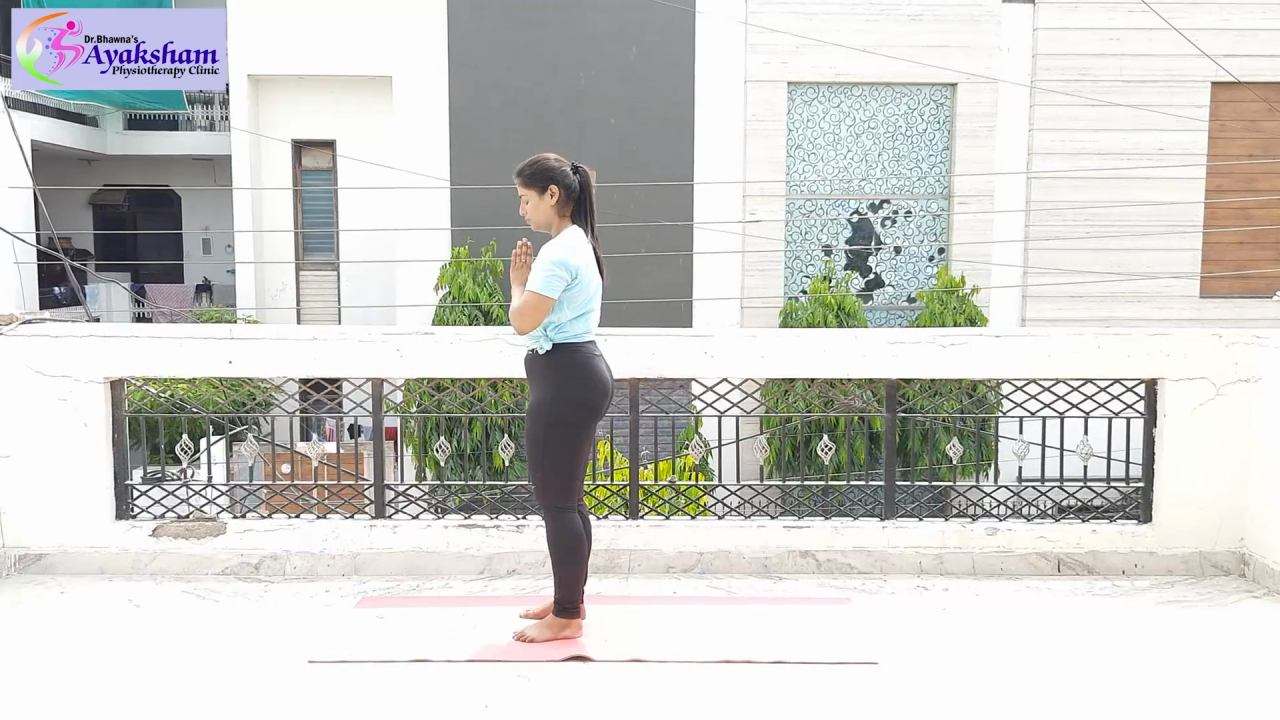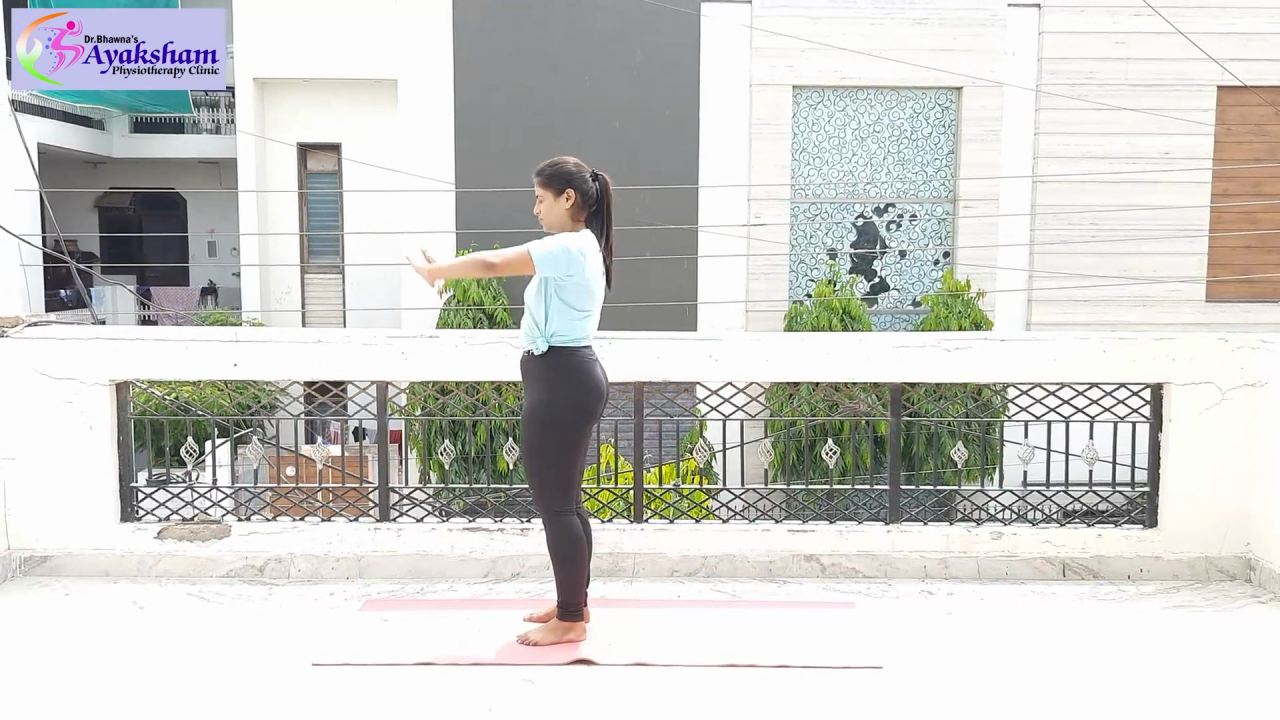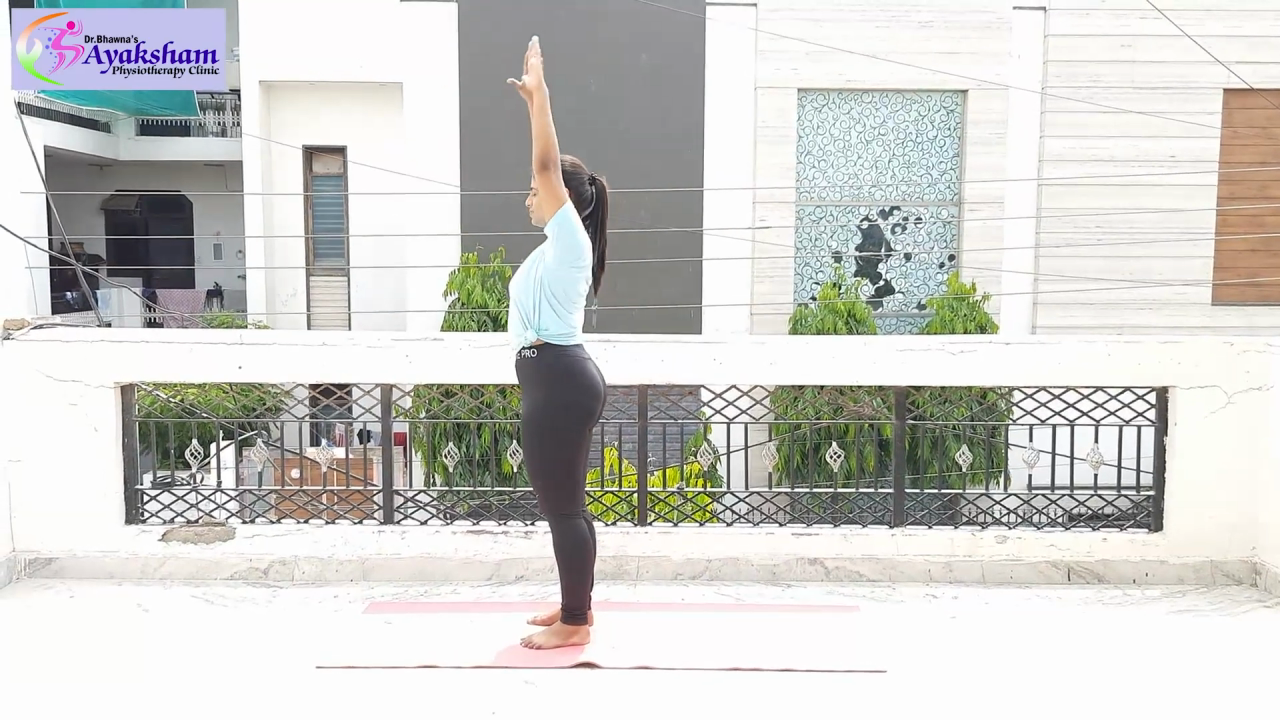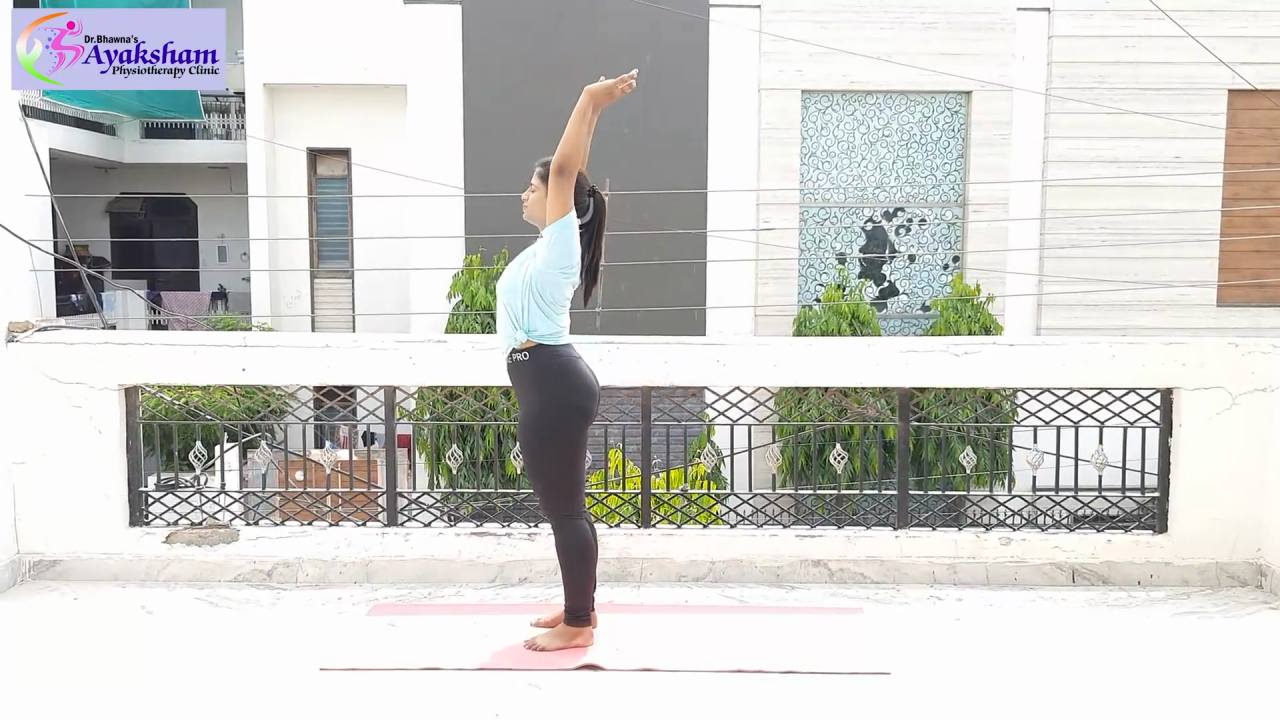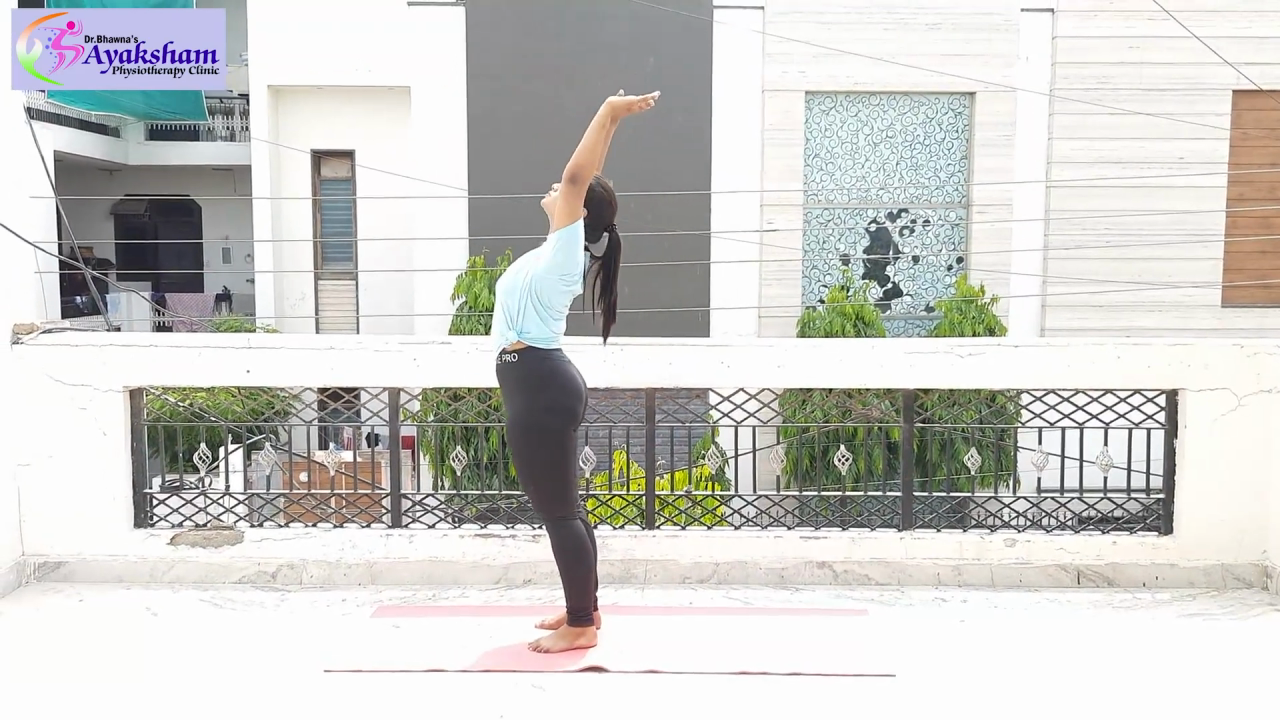
dt=0.5s
person 1, frame 1
left shoulder: (559, 252)
right shoulder: (575, 244)
left elbow: (523, 321)
left wrist: (517, 284)
right wrist: (527, 278)
left hip: (565, 379)
right hip: (577, 374)
left knee: (555, 501)
right knee: (566, 498)
left ankle: (566, 616)
right ankle: (570, 599)
person 1, frame 2
left shoulder: (568, 247)
right shoulder: (581, 247)
left elbow: (492, 263)
right elbow: (506, 266)
left wrist: (439, 269)
right wrist: (450, 269)
left hip: (561, 381)
right hip: (570, 378)
left knee: (555, 503)
right knee: (564, 501)
left ankle: (569, 620)
right ankle: (573, 604)
person 1, frame 3
left shoulder: (570, 238)
right shoulder: (560, 245)
left elbow: (548, 166)
right elbow: (551, 170)
left wrist: (537, 95)
right wrist: (535, 97)
left hip: (558, 383)
right hip: (558, 382)
left knee: (561, 506)
right knee: (565, 503)
left ankle: (574, 623)
right ankle: (576, 606)
person 1, frame 4
left shoulder: (561, 242)
right shoulder: (551, 244)
left elbow: (565, 171)
right elbow: (567, 173)
left wrist: (589, 103)
right wrist: (591, 107)
left hip: (552, 384)
right hip: (549, 383)
left knee: (563, 508)
right knee: (564, 505)
left ankle: (577, 625)
right ankle: (579, 607)
person 1, frame 5
left shoulder: (567, 249)
right shoulder: (557, 249)
left elbow: (575, 178)
right elbow: (580, 179)
left wrist: (608, 114)
right wrist: (609, 117)
left hip: (538, 385)
right hip: (538, 384)
left knee: (556, 510)
right knee: (560, 506)
left ankle: (579, 626)
right ankle: (584, 608)
